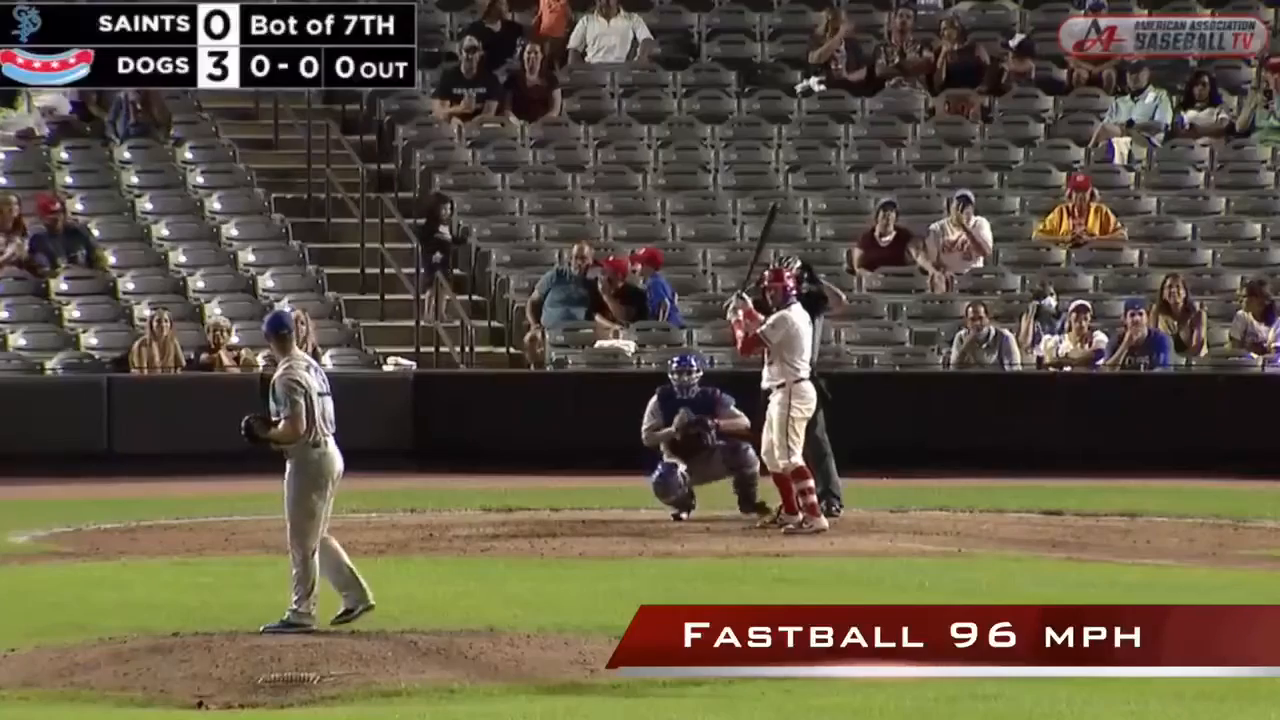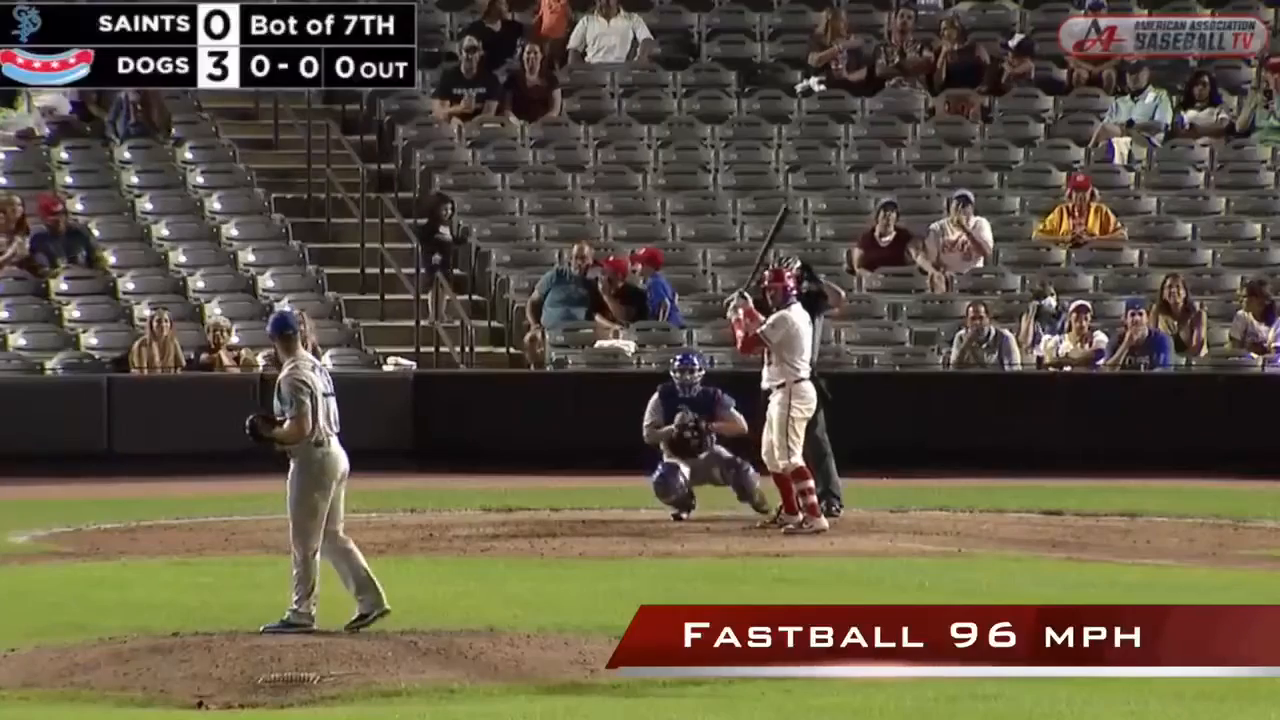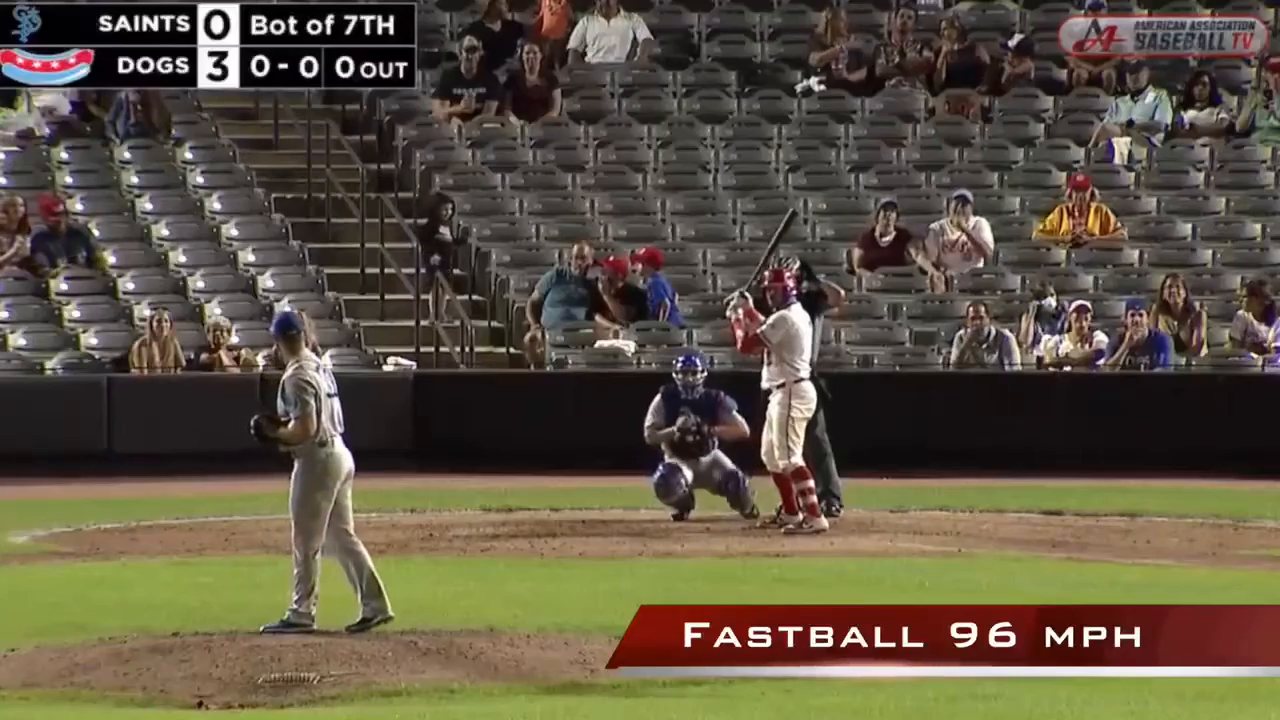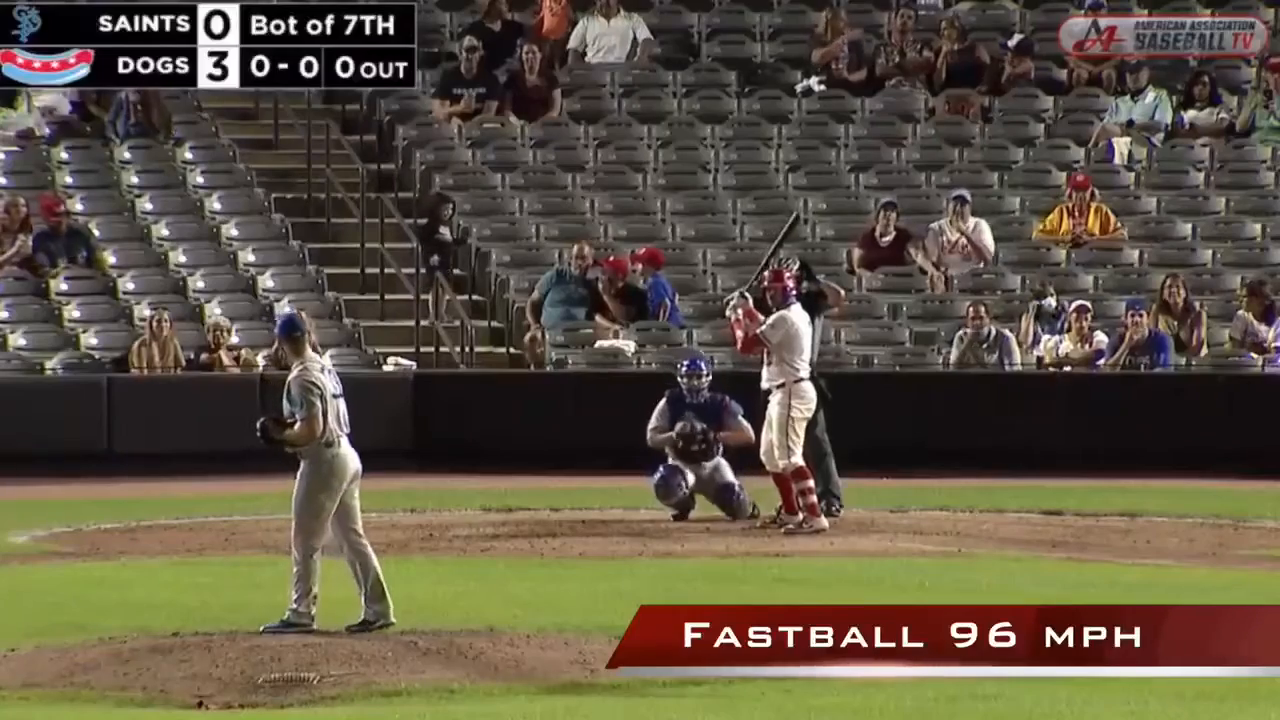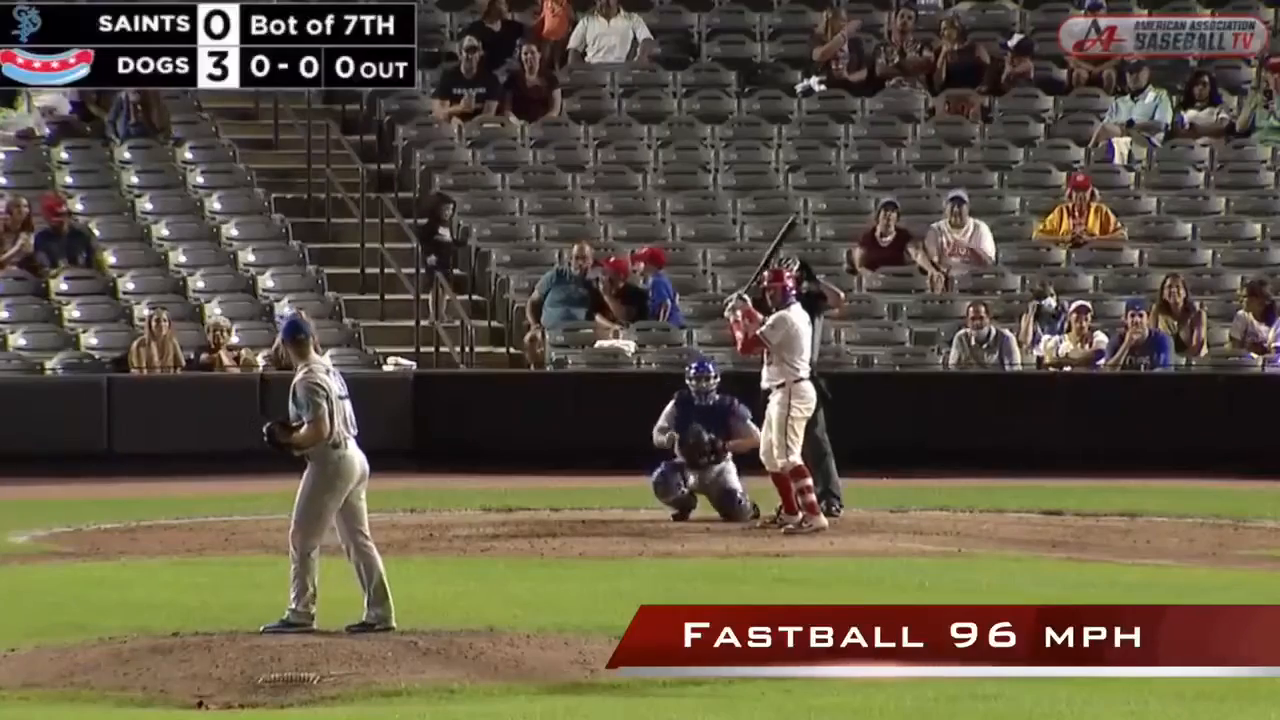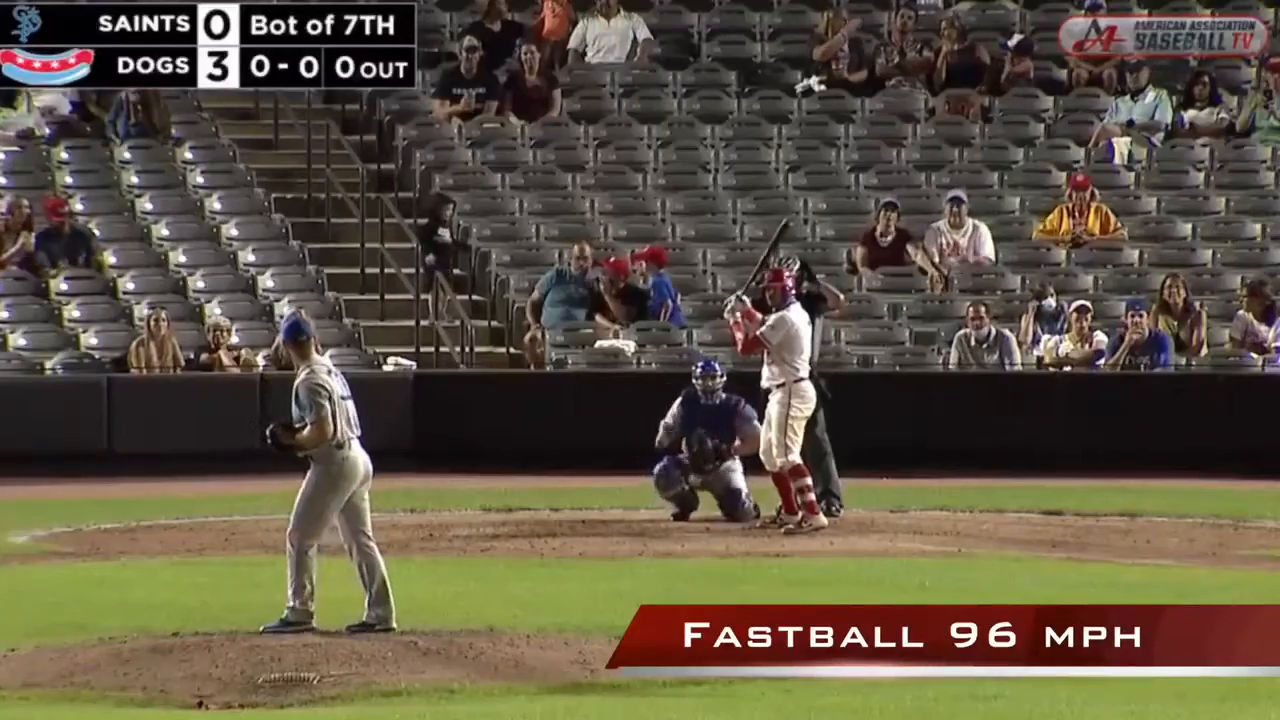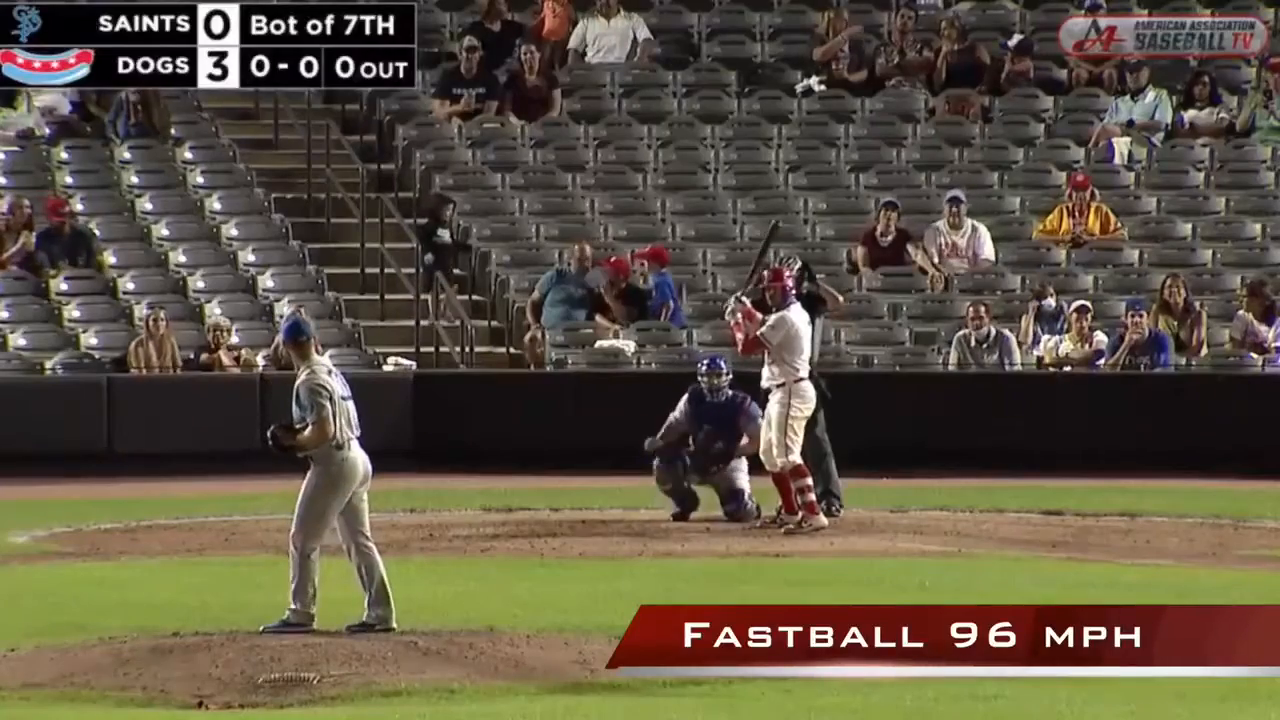
dt=0.1s
person 1, frame 1
left shoulder: (286, 376)
right shoulder: (312, 366)
left elbow: (295, 429)
left wrist: (267, 433)
right wrist: (276, 427)
left hip: (310, 460)
right hip: (329, 453)
left knee: (302, 541)
right knee: (317, 537)
left ankle: (301, 615)
right ankle: (356, 596)
person 1, frame 2
left shoulder: (292, 375)
right shoulder: (317, 367)
left elbow: (301, 428)
left wrist: (272, 432)
right wrist: (280, 427)
left hip: (313, 460)
right hip: (334, 454)
left knee: (304, 542)
right knee: (332, 536)
left ankle: (301, 615)
right ankle: (371, 600)
person 1, frame 3
left shoulder: (296, 376)
right shoulder: (320, 367)
left elbow: (305, 428)
left wrist: (277, 433)
right wrist: (284, 428)
left hip: (317, 460)
right hip: (339, 455)
left knee: (306, 541)
right knee: (342, 536)
left ankle: (301, 615)
right ankle: (375, 605)
person 1, frame 4
left shoulder: (301, 377)
right shoulder: (325, 369)
left elbow: (312, 429)
left wrist: (283, 435)
right wrist: (289, 428)
left hip: (324, 461)
right hip: (346, 457)
left knee: (305, 540)
right knee: (352, 537)
left ankle: (301, 614)
right ankle: (378, 610)
person 1, frame 5
left shoulder: (307, 379)
right shoulder: (329, 370)
left elbow: (319, 431)
left wrist: (289, 438)
right wrist: (295, 431)
left hip: (330, 463)
right hip: (353, 458)
left knee: (303, 539)
right knee: (358, 539)
left ankle: (301, 614)
right ankle: (380, 613)
person 1, frame 6
left shoulder: (308, 380)
right shoulder: (331, 370)
left elbow: (322, 431)
left wrist: (292, 440)
right wrist: (298, 434)
left hip: (334, 464)
right hip: (357, 458)
left knee: (300, 537)
right knee: (361, 540)
left ankle: (299, 614)
right ankle: (380, 614)
person 1, frame 7
left shoulder: (309, 381)
right shoulder: (331, 371)
left elbow: (323, 432)
left wrist: (293, 441)
right wrist: (300, 435)
left hip: (334, 465)
right hip: (356, 459)
left knee: (303, 540)
right knee: (359, 540)
left ankle: (301, 615)
right ankle: (380, 614)
person 2, frame 1
left shoulder: (785, 317)
right shoulder: (797, 314)
left elbow: (746, 346)
right elbow: (767, 330)
left wrist: (736, 318)
right wrist: (748, 311)
left hip: (791, 394)
right hip: (783, 394)
left knee: (789, 457)
right knee: (771, 455)
left ankle: (815, 517)
right ankle: (791, 513)
person 2, frame 2
left shoulder: (784, 317)
right shoulder: (797, 314)
left elbow: (745, 345)
right elbow: (766, 330)
left wrist: (737, 317)
right wrist: (748, 310)
left hip: (791, 394)
right hip: (783, 394)
left knee: (789, 457)
right knee: (772, 456)
left ankle: (815, 518)
right ankle: (791, 513)
person 2, frame 3
left shoulder: (784, 317)
right shoulder: (797, 314)
left elbow: (746, 345)
right elbow: (766, 332)
left wrist: (736, 317)
right wrist: (748, 310)
left hip: (791, 394)
right hip: (783, 394)
left knee: (789, 457)
right knee: (771, 456)
left ankle: (815, 518)
right ankle: (791, 513)
person 2, frame 4
left shoulder: (784, 317)
right shoulder: (797, 314)
left elbow: (746, 345)
right elbow: (766, 330)
left wrist: (736, 317)
right wrist: (747, 309)
left hip: (791, 394)
right hip: (783, 394)
left knee: (789, 457)
right knee: (771, 456)
left ankle: (815, 517)
right ankle: (791, 513)
person 2, frame 5
left shoulder: (784, 317)
right shoulder: (797, 314)
left elbow: (746, 346)
right elbow: (766, 330)
left wrist: (735, 318)
right wrist: (747, 310)
left hip: (791, 393)
right hip: (783, 393)
left knee: (787, 457)
right knee: (770, 455)
left ankle: (814, 516)
right ankle: (791, 513)
person 2, frame 6
left shoulder: (784, 318)
right shoulder: (796, 314)
left elbow: (746, 347)
right elbow: (765, 328)
left wrist: (734, 320)
right wrist: (746, 310)
left hip: (791, 393)
right hip: (782, 393)
left knee: (787, 456)
right knee: (770, 455)
left ankle: (813, 515)
right ankle: (791, 513)
person 2, frame 7
left shoulder: (784, 318)
right shoulder: (796, 314)
left elbow: (746, 348)
right elbow: (765, 328)
left wrist: (735, 320)
right wrist: (747, 310)
left hip: (791, 393)
right hip: (782, 393)
left knee: (787, 456)
right knee: (770, 455)
left ankle: (813, 515)
right ankle: (791, 513)
person 3, frame 1
left shoulder: (711, 397)
right shoulder: (661, 400)
left elbow: (744, 424)
right elbow: (647, 438)
left wrist: (713, 424)
right wrist: (673, 429)
left hip: (710, 458)
right hip: (679, 461)
left knee: (744, 454)
right knee: (662, 484)
left ankle: (748, 500)
right ankle: (684, 503)
person 3, frame 2
left shoulder: (713, 397)
right shoulder: (663, 397)
left elbow: (742, 427)
right elbow: (649, 436)
left wrist: (708, 426)
right wrist: (674, 427)
left hip: (708, 455)
right hip: (678, 459)
left knee: (741, 472)
right knee: (663, 484)
left ankle: (755, 499)
right ankle: (684, 503)
person 3, frame 3
left shoulder: (715, 399)
right shoulder: (665, 399)
left elbow: (743, 430)
right elbow: (649, 436)
left wrist: (710, 430)
right wrist: (675, 430)
left hip: (709, 459)
right hip: (679, 461)
left knee: (737, 486)
right knee: (664, 485)
left ankle: (746, 507)
right ankle: (683, 503)
person 3, frame 4
left shoulder: (720, 404)
right shoulder: (670, 403)
left elbow: (748, 435)
right elbow: (652, 438)
left wrist: (714, 436)
right wrist: (675, 435)
left hip: (712, 464)
right hip: (682, 465)
left knee: (735, 505)
right knee: (665, 486)
left ankle: (745, 507)
right ankle: (683, 504)
person 3, frame 5
left shoulder: (728, 406)
right shoulder: (678, 405)
left elbow: (755, 439)
right elbow: (657, 437)
left wrist: (722, 446)
right wrist: (669, 439)
left hip: (718, 467)
right hip: (687, 466)
left knee: (737, 512)
right knee: (662, 482)
left ankle: (746, 508)
right ankle: (684, 504)
person 3, frame 6
left shoulder: (735, 406)
right shoulder: (686, 403)
left elbow: (758, 441)
right elbow: (667, 430)
left wrist: (726, 451)
right wrist: (665, 441)
left hip: (725, 466)
right hip: (693, 463)
left knee: (738, 512)
right knee: (664, 475)
left ankle: (749, 506)
right ankle: (686, 504)
person 3, frame 7
left shoulder: (740, 404)
right shoulder: (692, 399)
left elbow: (761, 440)
right elbow: (674, 424)
left wrist: (731, 452)
right wrist: (658, 442)
left hip: (730, 463)
right hip: (697, 460)
left knee: (741, 512)
right knee: (663, 466)
left ankle: (747, 506)
right ankle: (686, 504)
